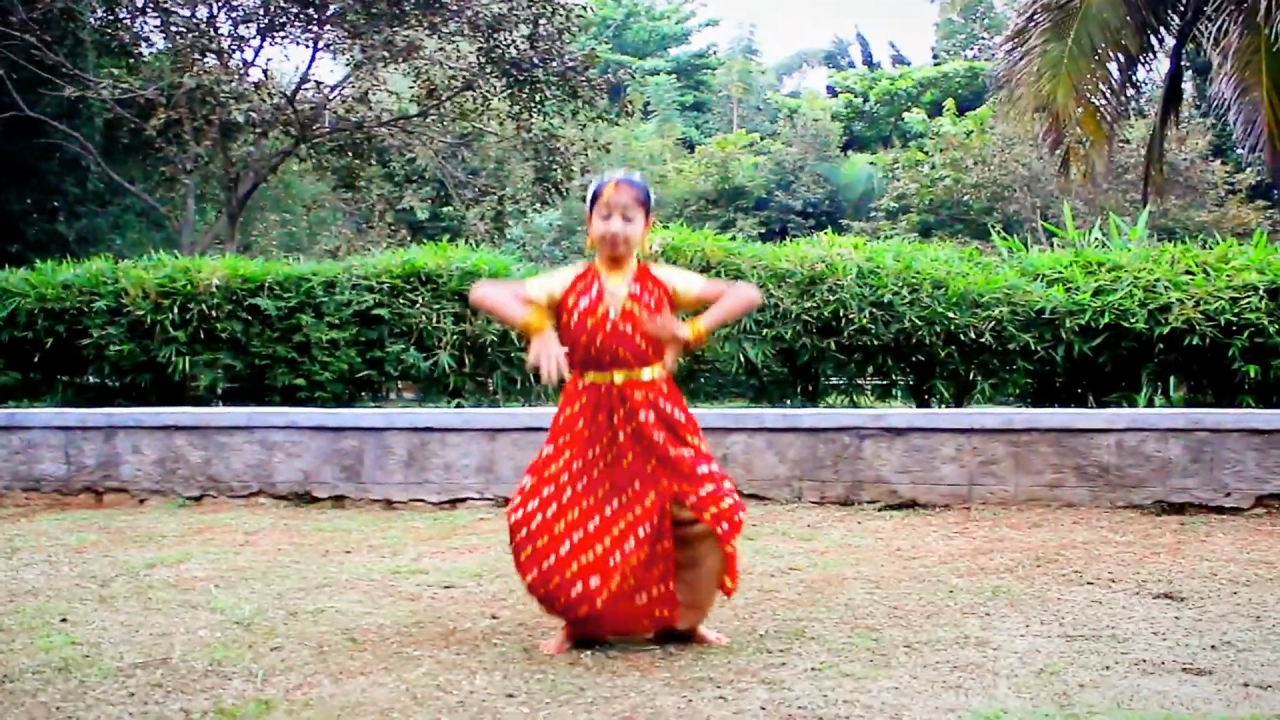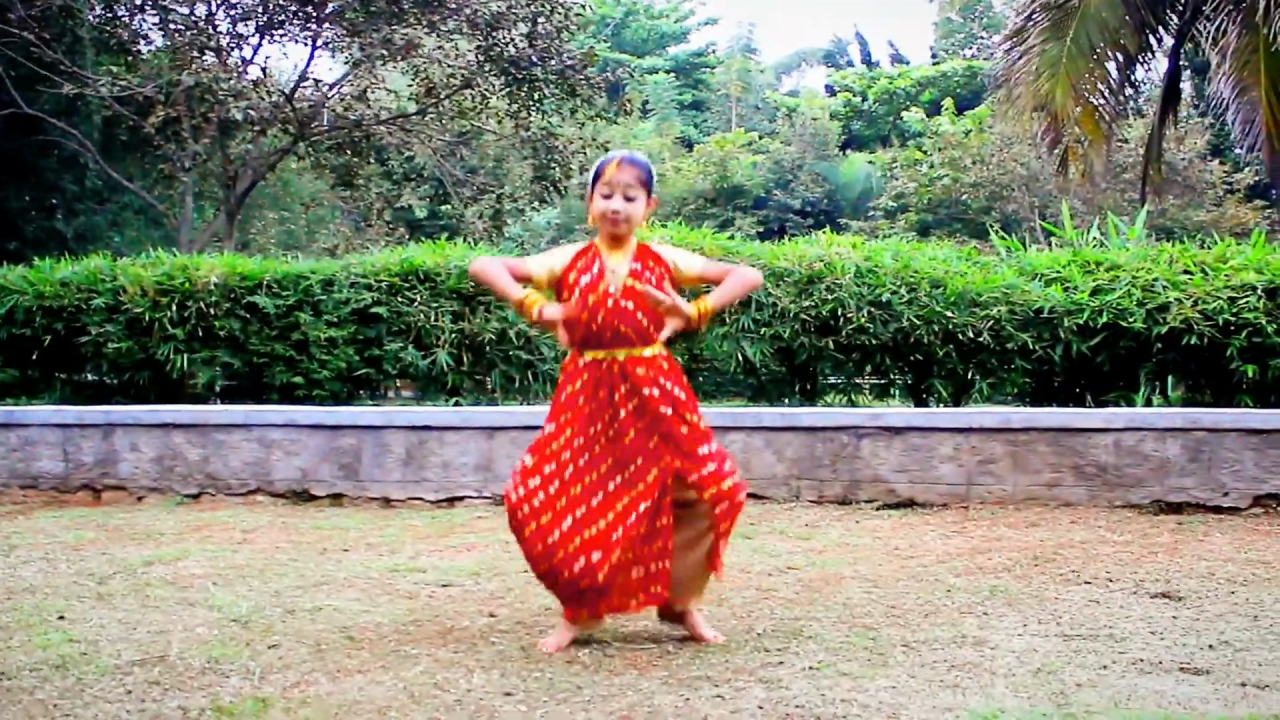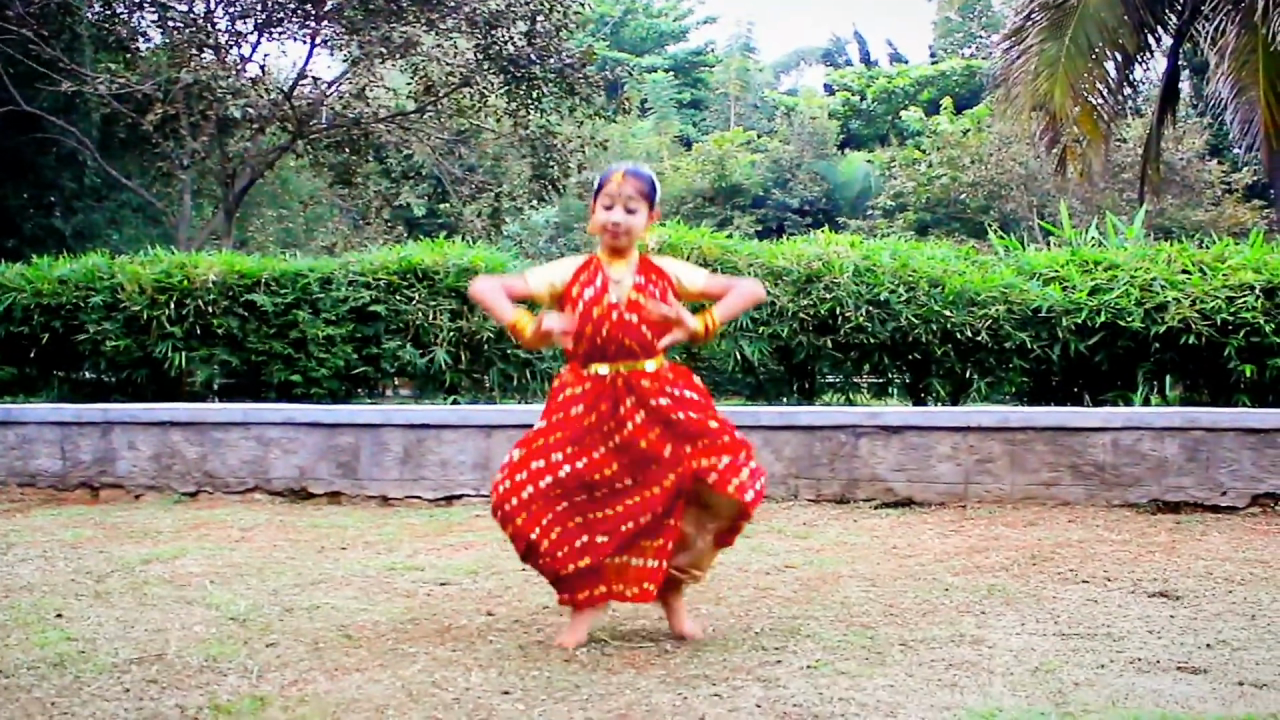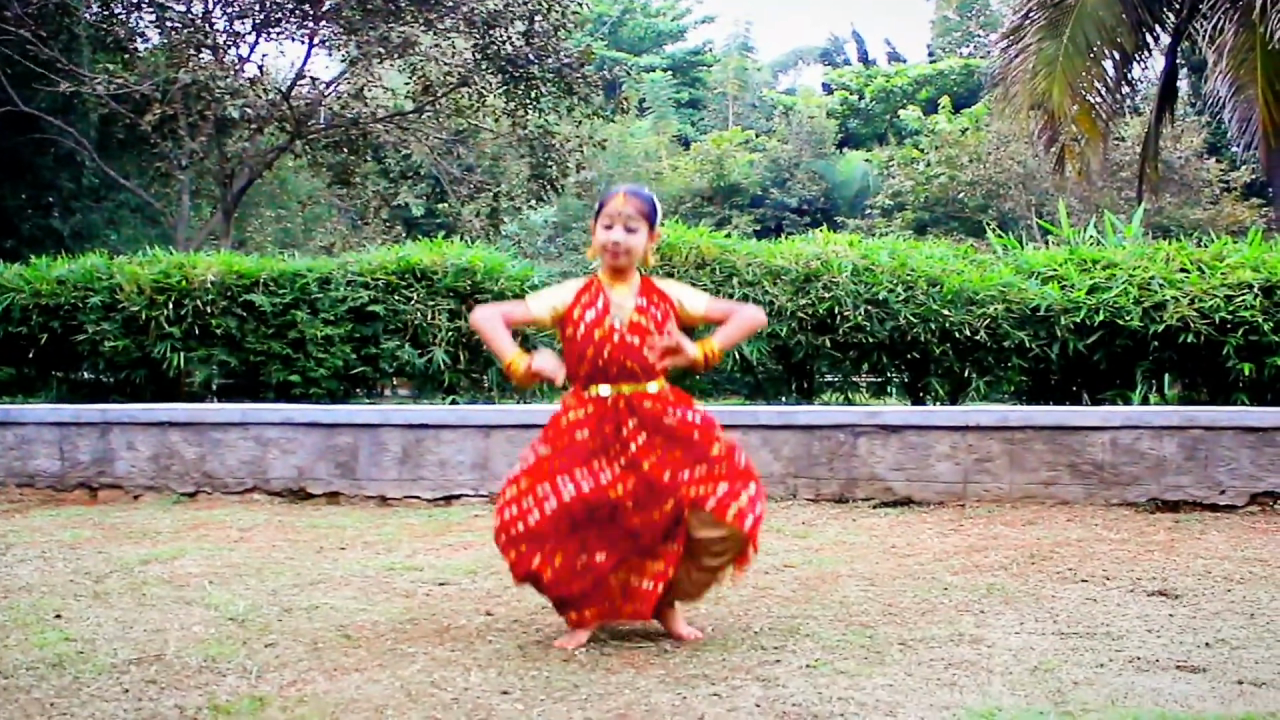
dt=0.1s
person 1, frame 1
left shoulder: (664, 282)
right shoulder: (567, 284)
left elbow: (748, 294)
right elbow: (484, 292)
left wrist: (691, 331)
right wrist: (536, 326)
left hip: (654, 419)
right hip: (587, 420)
left knee: (710, 512)
right knee: (543, 522)
left ankle: (682, 618)
right ankle: (583, 620)
person 1, frame 2
left shoulder: (663, 260)
right shoulder: (568, 260)
left elbow: (748, 275)
right elbow: (483, 266)
left wrist: (696, 311)
right wrist: (533, 305)
left hip: (652, 395)
right hip: (588, 397)
left knee: (705, 489)
right knee: (558, 500)
left ankle: (679, 601)
right ankle: (580, 609)
person 1, frame 3
left shoulder: (666, 273)
right shoulder: (569, 274)
left elbow: (752, 288)
right elbow: (482, 288)
left wrist: (701, 325)
right wrist: (528, 329)
left hip: (657, 402)
right hip: (588, 406)
left knee: (728, 483)
right knee: (523, 493)
left ankle: (672, 585)
right ankle: (585, 598)
person 1, frame 4
left shoulder: (668, 295)
right shoulder: (570, 296)
left elbow: (754, 316)
right elbow: (484, 315)
left wrist: (701, 354)
right wrist: (519, 363)
left hip: (658, 424)
right hip: (589, 426)
left knee: (728, 513)
right knee: (526, 517)
left ankle: (663, 602)
right ankle: (585, 610)
